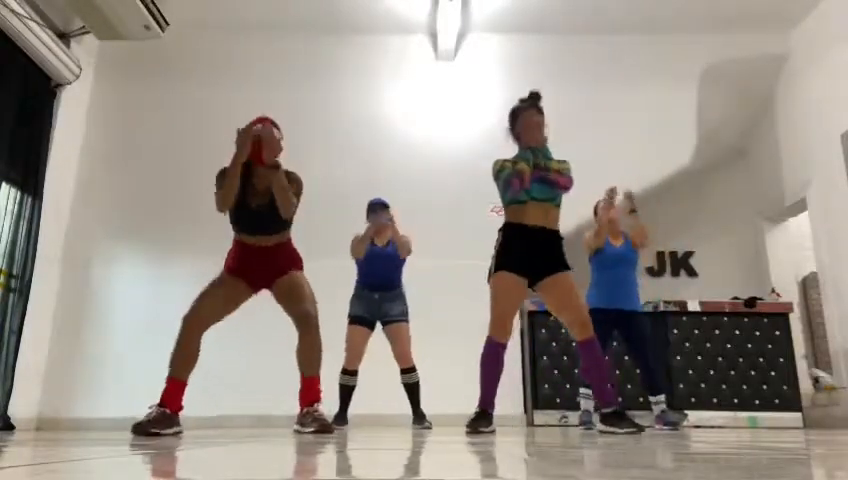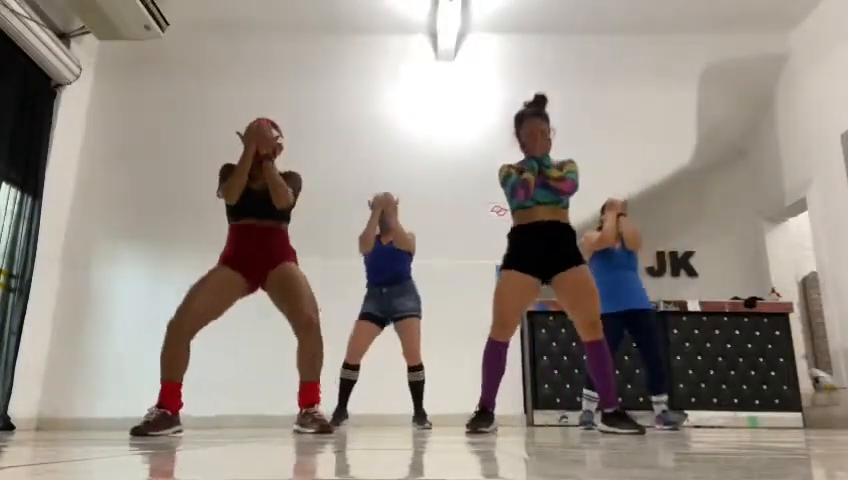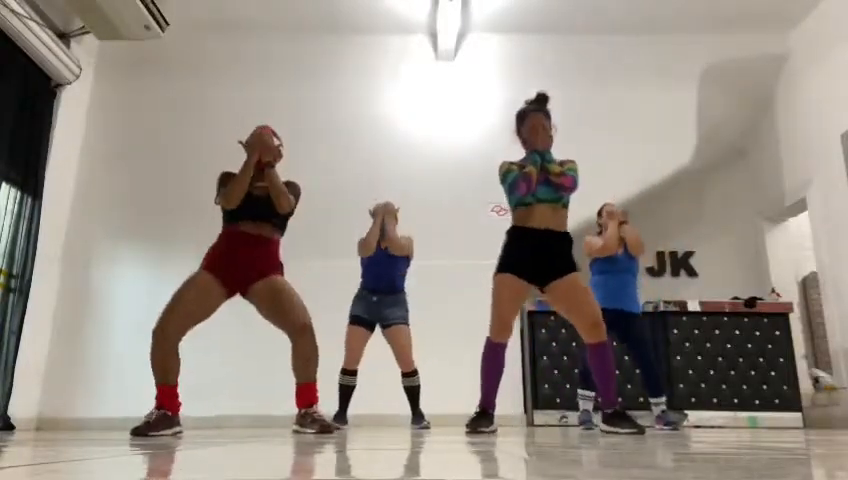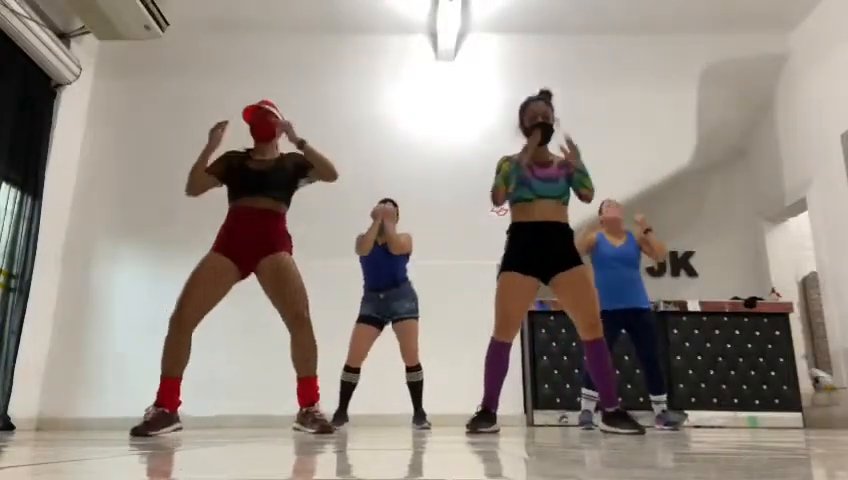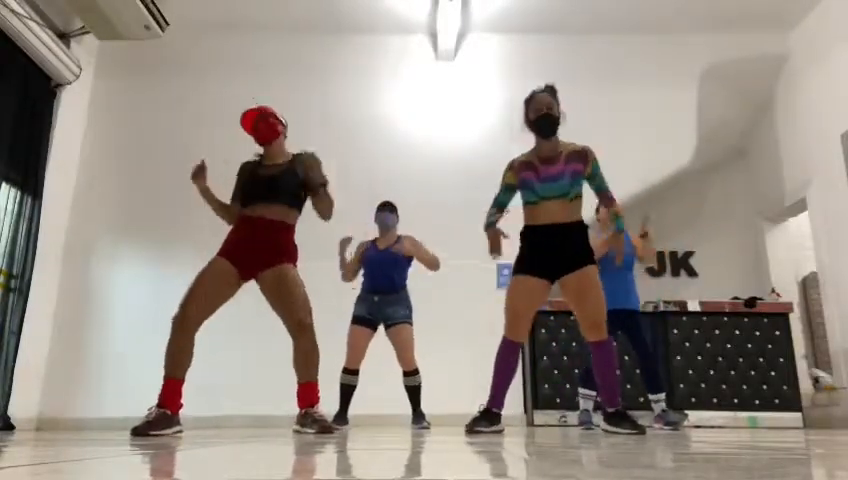
dt=0.4s
person 1, frame 1
left shoulder: (558, 164)
right shoulder: (502, 166)
left elbow: (565, 182)
right elbow: (516, 184)
left wrist: (541, 147)
right wrist: (527, 149)
left hip: (549, 249)
right hip: (513, 246)
left knee: (582, 326)
right knee: (499, 329)
left ankle: (609, 411)
right ankle: (484, 411)
person 1, frame 2
left shoulder: (566, 166)
right shoulder: (509, 170)
left elbow: (568, 187)
right elbow: (520, 192)
left wrist: (543, 158)
right wrist: (531, 160)
left hip: (563, 246)
right hip: (524, 247)
left knee: (592, 325)
right knee: (501, 329)
left ankle: (610, 410)
right ankle: (485, 410)
person 1, frame 3
left shoulder: (566, 165)
right shoulder: (510, 168)
left elbow: (568, 184)
right elbow: (523, 186)
left wrist: (546, 153)
right wrist: (534, 153)
left hip: (558, 252)
right hip: (519, 249)
left knee: (595, 327)
right knee: (499, 330)
left ankle: (611, 411)
right ankle: (486, 411)
person 1, frame 4
left shoulder: (566, 164)
right shoulder: (509, 163)
left elbow: (586, 195)
right elbow: (498, 196)
left wrist: (577, 161)
right wrist: (521, 158)
left hip: (561, 245)
right hip: (523, 245)
left knee: (592, 325)
right knee: (505, 330)
left ankle: (611, 410)
right ankle: (488, 410)
person 1, frame 5
left shoulder: (582, 155)
right shoulder: (518, 166)
left elbow: (605, 193)
right elbow: (498, 205)
left wrist: (619, 227)
right wrist: (491, 227)
left hip: (575, 243)
right hip: (535, 247)
left knee: (596, 326)
right knee: (515, 331)
left ankle: (613, 411)
right ankle: (493, 411)
person 2, frame 1
left shoulder: (289, 179)
right shoulder: (229, 175)
left elbow: (288, 211)
right elbow: (223, 205)
left wrist: (271, 162)
right wrist: (240, 154)
left hip: (283, 263)
right hip: (242, 264)
left knee: (308, 318)
right knee: (192, 321)
left ankle: (310, 409)
right ankle: (168, 410)
person 2, frame 2
left shoulder: (290, 178)
right shoulder: (231, 171)
left elbow: (283, 200)
right elbow: (230, 196)
left wrist: (266, 156)
right wrist: (249, 150)
left hip: (277, 256)
right hip: (236, 258)
left knee: (309, 322)
right knee: (179, 325)
left ankle: (309, 409)
right ankle: (167, 409)
person 2, frame 3
left shoulder: (290, 188)
right shoulder: (230, 178)
left elbow: (283, 207)
right elbow: (229, 201)
left wrist: (268, 164)
right wrist: (251, 158)
left hip: (264, 266)
right hip: (221, 261)
left knee: (303, 327)
right knee: (164, 331)
left ankle: (307, 410)
right ankle: (167, 411)
person 2, frame 4
left shoulder: (292, 162)
right shoulder: (233, 160)
left elbow: (330, 174)
right elbow: (193, 188)
left wrist: (300, 142)
right wrist: (210, 147)
left hip: (272, 242)
right hip: (231, 240)
left knee: (300, 319)
right knee: (181, 318)
left ankle: (309, 408)
right ankle: (165, 408)
person 2, frame 5
left shoulder: (304, 163)
right shoulder: (248, 169)
left elbow: (326, 212)
left wrist: (319, 179)
right wrist: (203, 188)
left hip: (278, 252)
right hip: (237, 247)
left knee: (303, 325)
right knee: (184, 319)
left ankle: (309, 410)
right ankle: (167, 410)
person 3, frame 1
left shoulder: (400, 239)
right shoulder: (360, 239)
left elbow: (405, 251)
right elbow: (357, 255)
left wrist: (393, 227)
right wrist: (370, 230)
left hip: (393, 300)
right hip: (363, 301)
left knee: (404, 357)
right knee: (352, 359)
left ankle: (418, 413)
right ankle: (341, 413)
person 3, frame 2
left shoulder: (408, 238)
right shoulder: (368, 240)
left elbow: (401, 241)
right elbow: (365, 245)
left wrist: (390, 210)
right wrist: (375, 211)
left hip: (404, 296)
right hip: (375, 299)
left knee: (413, 356)
right knee: (353, 354)
left ankle: (419, 412)
right ankle: (341, 409)
person 3, frame 3
left shoulder: (406, 242)
right shoulder: (364, 242)
left elbow: (394, 246)
right elbow: (368, 250)
left wrist: (388, 217)
right wrist: (377, 219)
left hip: (394, 304)
right hip: (364, 303)
left knee: (406, 361)
right knee: (350, 360)
left ankle: (417, 414)
right ankle: (341, 413)
person 3, frame 4
left shoulder: (404, 238)
right shoulder: (364, 237)
left elbow: (395, 247)
right elbow: (362, 249)
left wrist: (387, 220)
right wrist: (376, 220)
left hip: (401, 297)
right hip: (372, 301)
left knee: (411, 357)
right knee: (354, 357)
left ankle: (419, 413)
right ankle: (341, 411)
person 3, frame 5
left shoulder: (408, 241)
right shoulder: (365, 246)
left elbow: (435, 265)
right elbow: (347, 276)
left wrist: (412, 251)
right wrist: (343, 254)
left hip: (396, 303)
right hip: (366, 303)
left knee: (407, 361)
right knee: (352, 359)
left ankle: (417, 413)
right ankle: (342, 413)
person 4, frame 1
left shoulder: (630, 237)
right shoulder: (591, 237)
left elbow: (643, 241)
right elbow: (599, 239)
left wrist: (632, 211)
right wrist: (607, 206)
left hip: (630, 308)
right hip: (599, 307)
left knee: (646, 359)
left ankle: (661, 412)
right ankle: (585, 411)
person 4, frame 2
left shoulder: (628, 238)
right shoulder: (591, 238)
left elbow: (634, 242)
right elbow: (606, 240)
left wrist: (623, 214)
right wrist: (612, 213)
left hip: (639, 308)
right hip: (608, 311)
left knee: (654, 359)
left ankle: (662, 412)
right ankle: (587, 412)
person 4, frame 3
left shoulder: (628, 240)
right shoulder: (592, 242)
left elbow: (636, 249)
right elbow: (608, 249)
left wrist: (624, 222)
right wrist: (612, 223)
left hip: (629, 312)
right hip: (598, 309)
left knee: (647, 360)
left ankle: (660, 412)
right ankle: (585, 411)
person 4, frame 4
left shoulder: (635, 237)
right shoulder: (595, 238)
left elbow: (660, 255)
right elbow: (577, 249)
left wrist: (646, 230)
right wrist: (594, 227)
left hip: (639, 308)
right hip: (606, 310)
left knee: (651, 359)
left ankle: (662, 412)
right ankle: (586, 412)
person 4, frame 5
left shoulder: (631, 239)
right shoulder: (593, 238)
left elbow: (648, 258)
left wrist: (644, 234)
right wrist: (609, 235)
left hip: (629, 309)
left knee: (648, 357)
left ankle: (661, 412)
right ankle: (585, 412)
